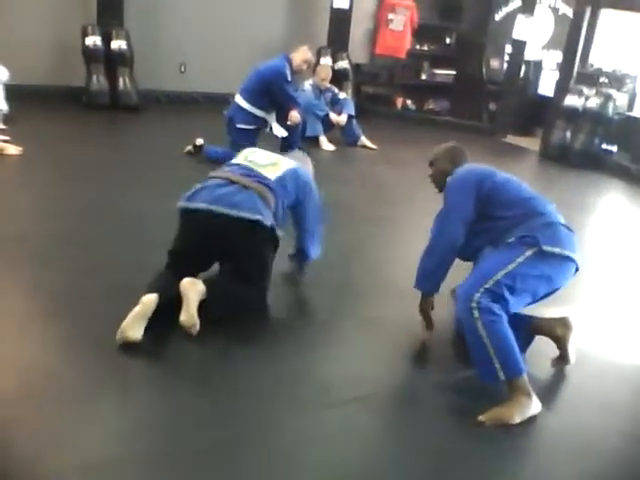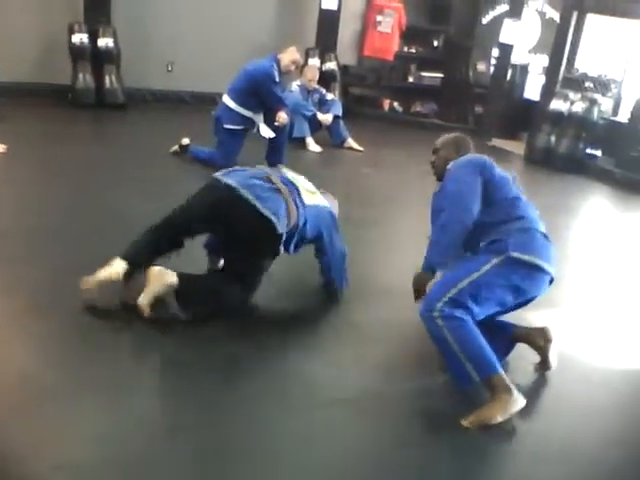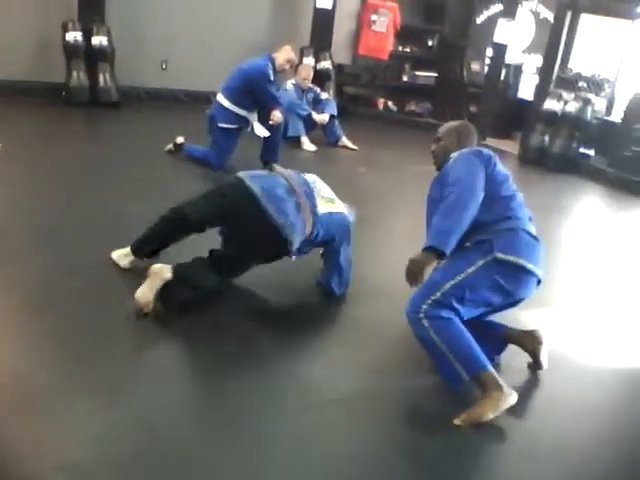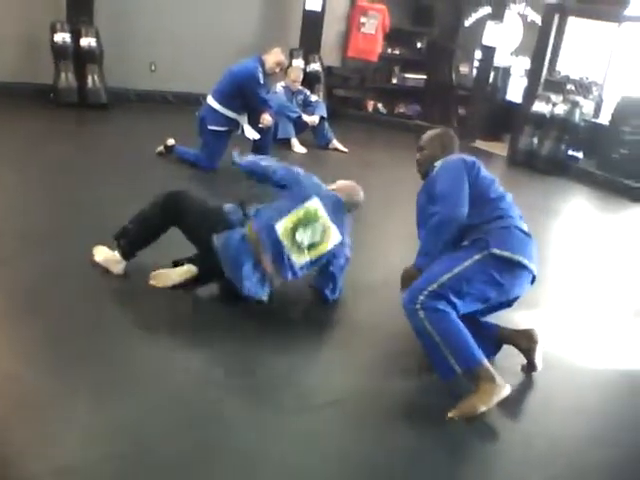
dt=0.3s
person 1, frame 1
left shoulder: (462, 180)
right shoulder: (475, 181)
left elbow: (446, 239)
right elbow: (473, 243)
left wrist: (427, 291)
left hip: (542, 246)
right hip: (550, 250)
left knee: (475, 301)
right knee: (471, 316)
left ankle: (523, 396)
right ankle: (551, 327)
person 1, frame 2
left shoulder: (464, 168)
right shoulder: (475, 177)
left elbow: (459, 216)
left wrist: (429, 268)
left hip: (515, 254)
right hip: (529, 260)
left knee: (438, 308)
right knee: (455, 315)
left ankle: (504, 393)
right ankle: (531, 336)
person 1, frame 3
left shoulder: (467, 159)
right shoulder: (471, 167)
left elbow: (462, 203)
left wrist: (431, 252)
left hip: (502, 254)
right hip: (520, 262)
left knee: (424, 310)
right knee: (444, 316)
left ankle: (495, 390)
right ankle: (521, 338)
person 1, frame 4
left shoulder: (450, 167)
right shoulder: (448, 177)
left elbow: (449, 217)
left wrist: (419, 266)
right wrist: (420, 274)
left hip: (499, 252)
right hip: (515, 260)
left knee: (421, 302)
right knee: (440, 313)
left ankle: (487, 382)
right ankle: (517, 337)
person 2, frame 1
left shoulder: (248, 154)
right shoulder: (304, 179)
right elbow: (310, 239)
left wrist: (223, 256)
right wrist: (299, 265)
left hip: (198, 204)
right hip: (249, 220)
left knee: (176, 269)
right knee: (252, 292)
left ankle: (151, 299)
right ankle: (201, 290)
person 2, frame 2
left shoulder: (286, 174)
right shoulder: (327, 216)
right elbow: (336, 282)
left wrist: (215, 253)
left hip: (226, 184)
right hip: (261, 220)
left knee: (172, 229)
right knee: (235, 291)
left ankle: (121, 266)
right ankle: (172, 281)
person 2, frame 3
left shoulder: (310, 180)
right shoulder: (343, 222)
right elbow: (336, 286)
left wrist: (227, 232)
right wrist: (326, 280)
right hip: (272, 229)
left knee: (188, 214)
right knee: (218, 268)
left ankle: (133, 253)
right ankle: (167, 275)
person 2, frame 4
left shoulder: (311, 186)
right shoulder: (342, 241)
left elbow: (269, 169)
right elbow: (329, 293)
left wrist: (245, 159)
right wrist: (314, 269)
left hip: (239, 249)
right hip: (254, 285)
left knee: (175, 201)
left ankle: (119, 256)
right ankle: (192, 270)
person 3, frame 1
right shoulder: (277, 70)
left elbow: (290, 98)
right elbow: (288, 98)
left wrist: (294, 110)
right wrist: (294, 108)
left hip: (257, 115)
right hip: (245, 115)
left knee: (294, 121)
right ankle: (200, 147)
person 3, frame 2
left shoulder: (272, 67)
right shoulder: (266, 70)
left elbow: (276, 99)
right elbow: (275, 99)
left wrist: (282, 112)
right wrist: (281, 110)
left hip: (247, 114)
right hip: (232, 116)
left knee: (281, 122)
right knee: (223, 162)
left ankle: (274, 163)
right ankle: (186, 147)
person 3, frame 3
left shoulder: (266, 66)
right shoulder: (261, 69)
left elbow: (270, 97)
right elbow: (269, 98)
left wrist: (276, 110)
right wrist: (276, 109)
left hip: (242, 112)
right hip: (226, 115)
left knee: (275, 121)
right knee: (217, 162)
left ankle: (269, 162)
right ankle: (180, 145)
person 3, frame 4
left shoulder: (256, 67)
right shoulder: (251, 72)
left elbow: (262, 98)
right elbow: (259, 100)
left wrist: (266, 113)
right wrist: (266, 111)
left hip: (231, 114)
right hip: (216, 117)
left knee: (266, 122)
right knee: (208, 164)
right ankle: (171, 146)
